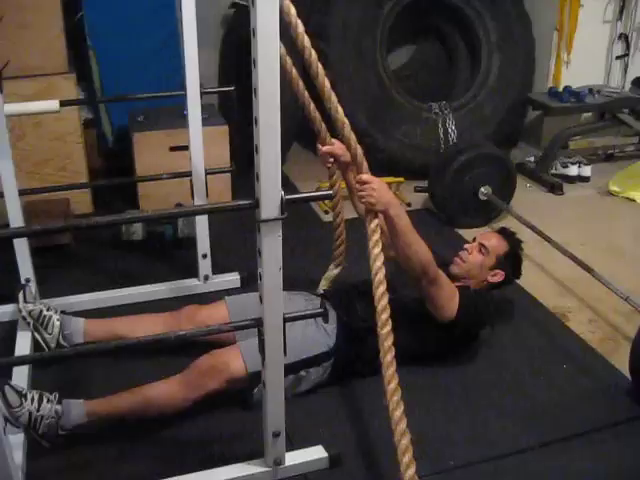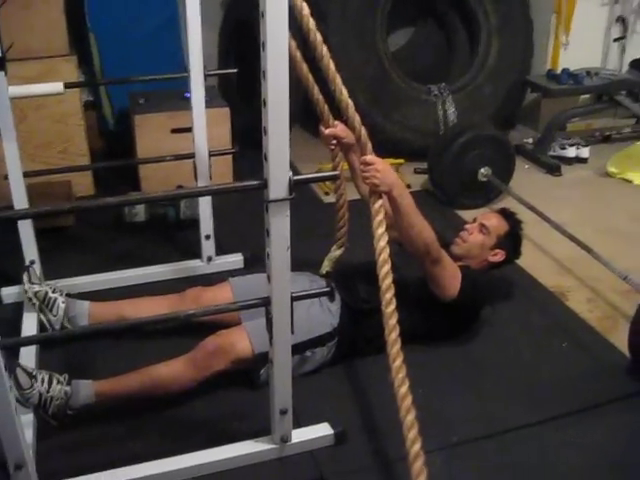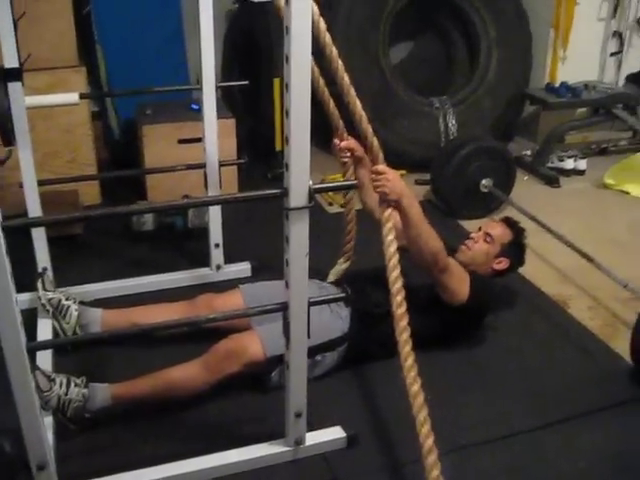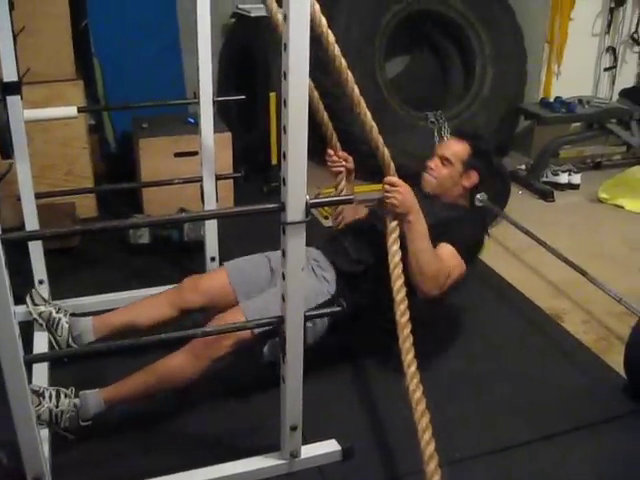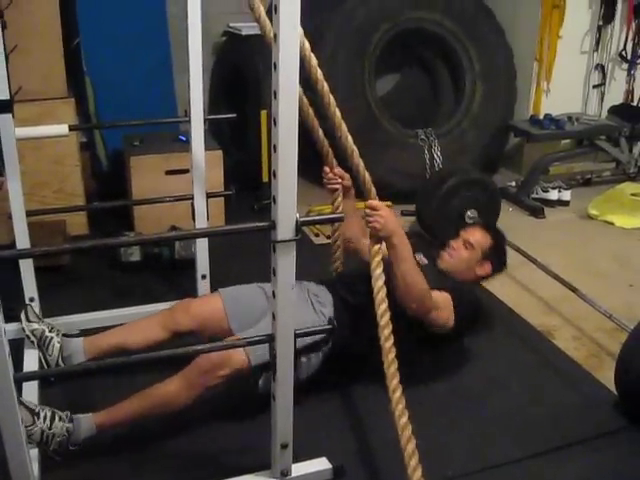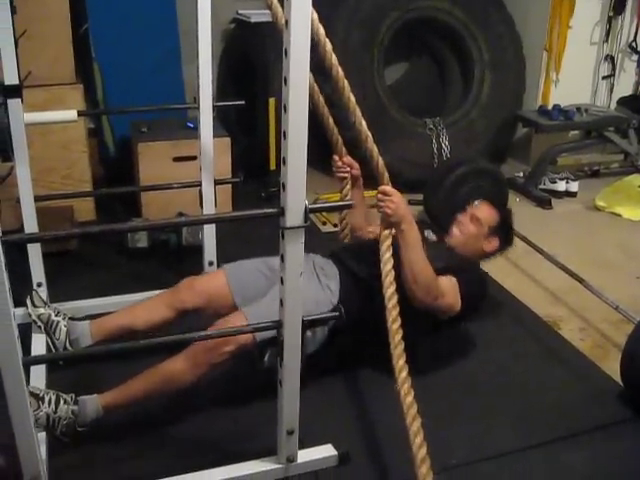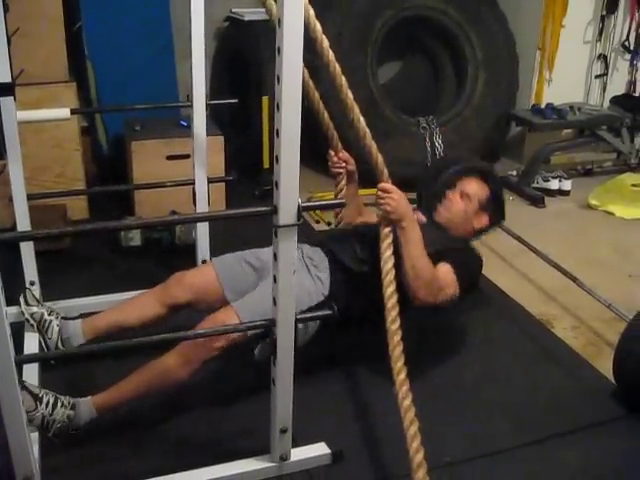
dt=0.7s
person 1, frame 1
left shoulder: (466, 311)
right shoulder: (443, 277)
left elbow: (423, 273)
right elbow: (385, 237)
left wrist: (392, 207)
right wrist: (348, 169)
left hip: (335, 342)
right hip: (321, 305)
left knee: (210, 371)
right knee: (192, 316)
left ankle: (62, 415)
right ankle: (65, 330)
person 1, frame 2
left shoulder: (466, 292)
right shoulder: (441, 260)
left elbow: (428, 253)
right elbow: (386, 214)
left wrist: (396, 188)
right wrist: (352, 151)
left hip: (339, 321)
right hip: (324, 285)
left knee: (216, 352)
right knee: (196, 299)
left ankle: (71, 395)
right ankle: (72, 313)
person 1, frame 3
left shoulder: (473, 294)
right shoulder: (447, 260)
left elbow: (434, 264)
right elbow: (383, 217)
left wrist: (406, 198)
right wrist: (362, 164)
left hip: (348, 327)
right hip: (330, 293)
left knee: (229, 354)
right knee: (206, 305)
left ankle: (89, 398)
right ankle: (85, 320)
person 1, frame 4
left shoulder: (463, 225)
right shoulder: (417, 185)
left elbow: (428, 283)
left wrist: (412, 215)
right wrist: (347, 179)
left hip: (334, 288)
right hip: (312, 258)
left knee: (215, 338)
right knee: (191, 289)
left ankle: (85, 407)
right ankle: (79, 331)
person 1, frame 5
left shoulder: (456, 305)
right shoulder: (426, 256)
left elbow: (420, 305)
right elbow: (359, 246)
left wrist: (396, 237)
right wrist: (348, 196)
left hip: (330, 327)
right hip: (311, 294)
left knee: (210, 367)
right knee: (184, 313)
left ankle: (75, 429)
right ankle: (69, 351)
person 1, frame 6
left shoulder: (467, 279)
right shoulder: (436, 243)
left elbow: (423, 293)
right elbow: (364, 235)
left wrist: (406, 223)
right wrist: (357, 185)
left hip: (333, 297)
right hip: (315, 266)
left knee: (215, 344)
right knee: (189, 290)
left ankle: (83, 411)
right ankle: (76, 335)
person 1, frame 7
left shoulder: (463, 259)
right shoulder: (429, 215)
left elbow: (424, 290)
left wrist: (406, 221)
right wrist: (351, 180)
left hip: (325, 286)
right hip: (306, 255)
left knee: (206, 339)
right knee: (179, 286)
left ankle: (75, 412)
right ankle: (68, 334)
